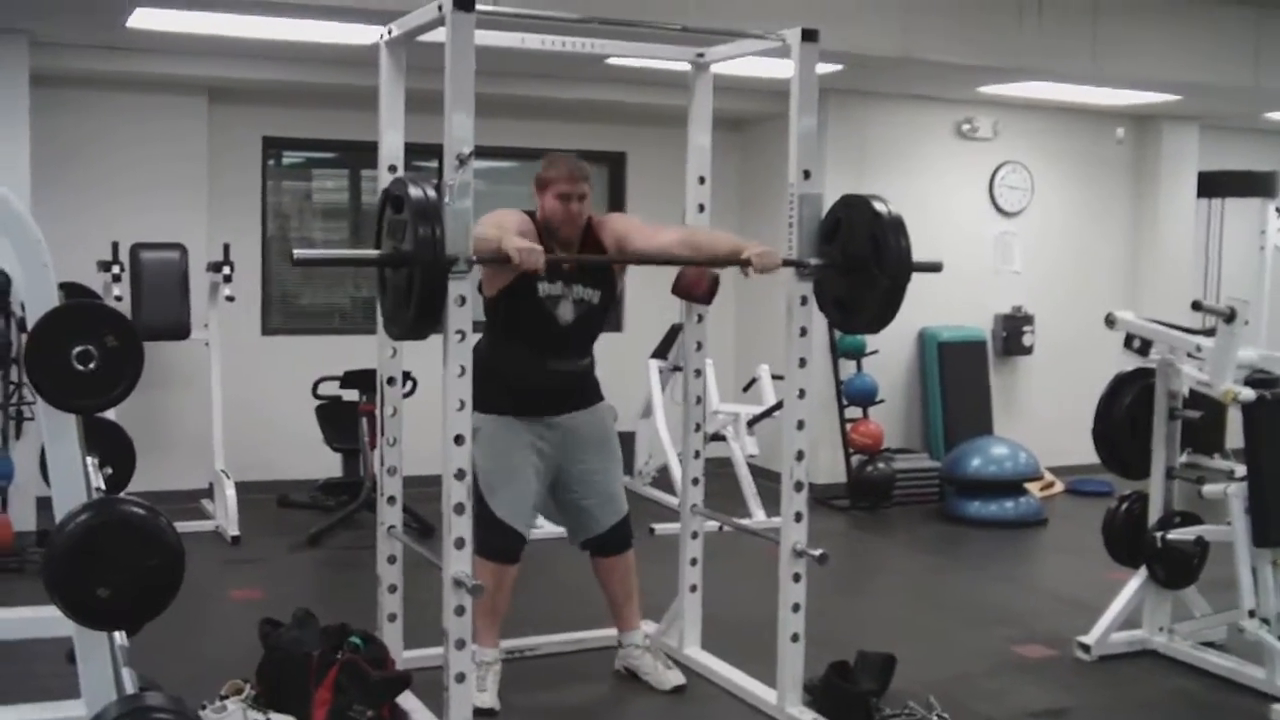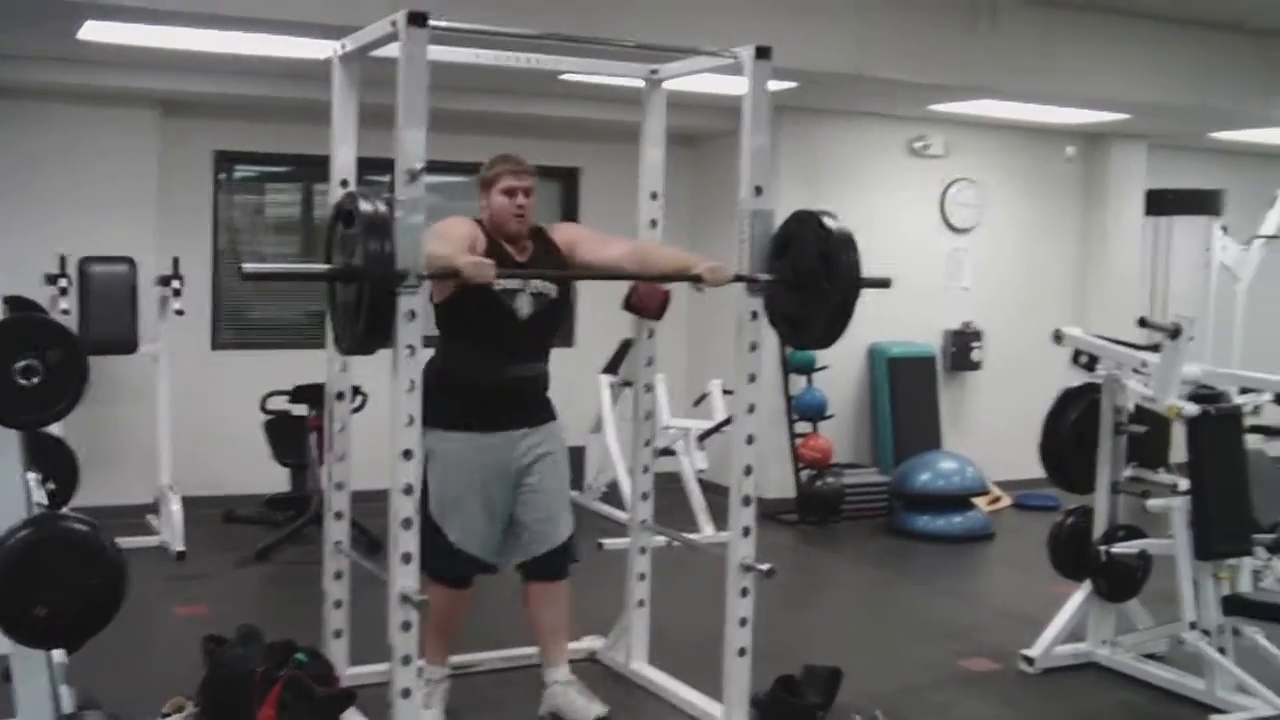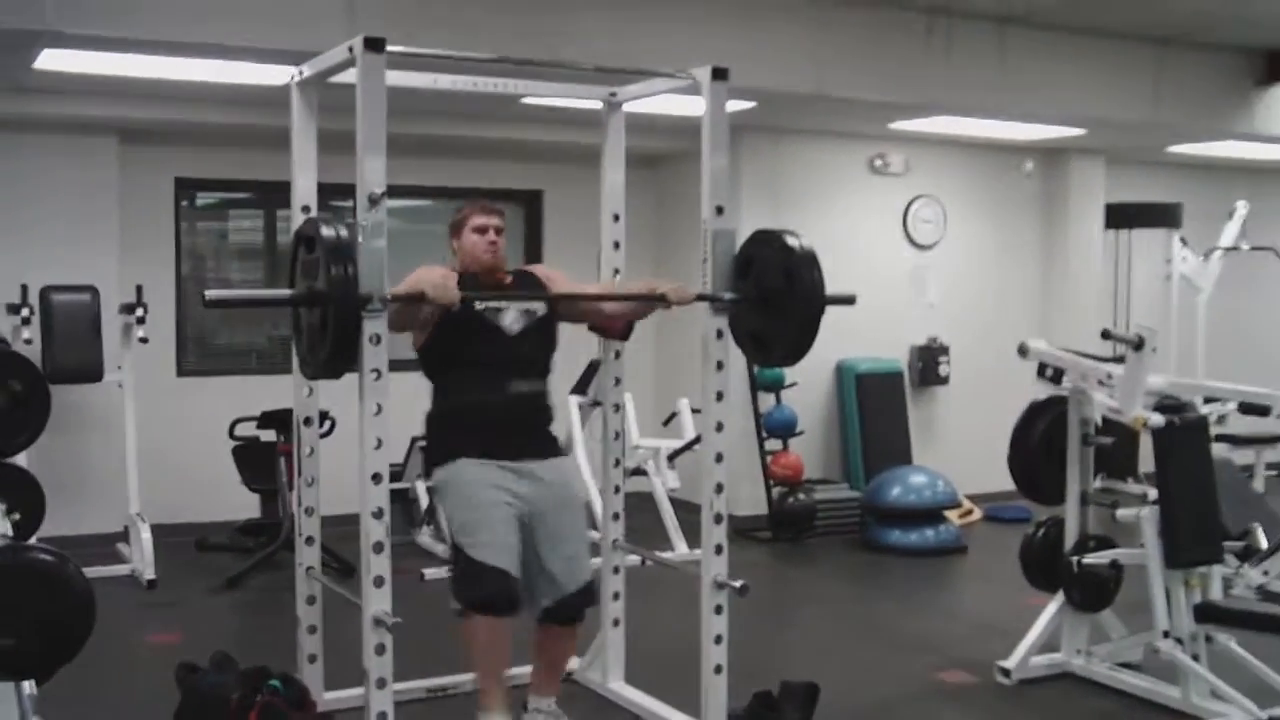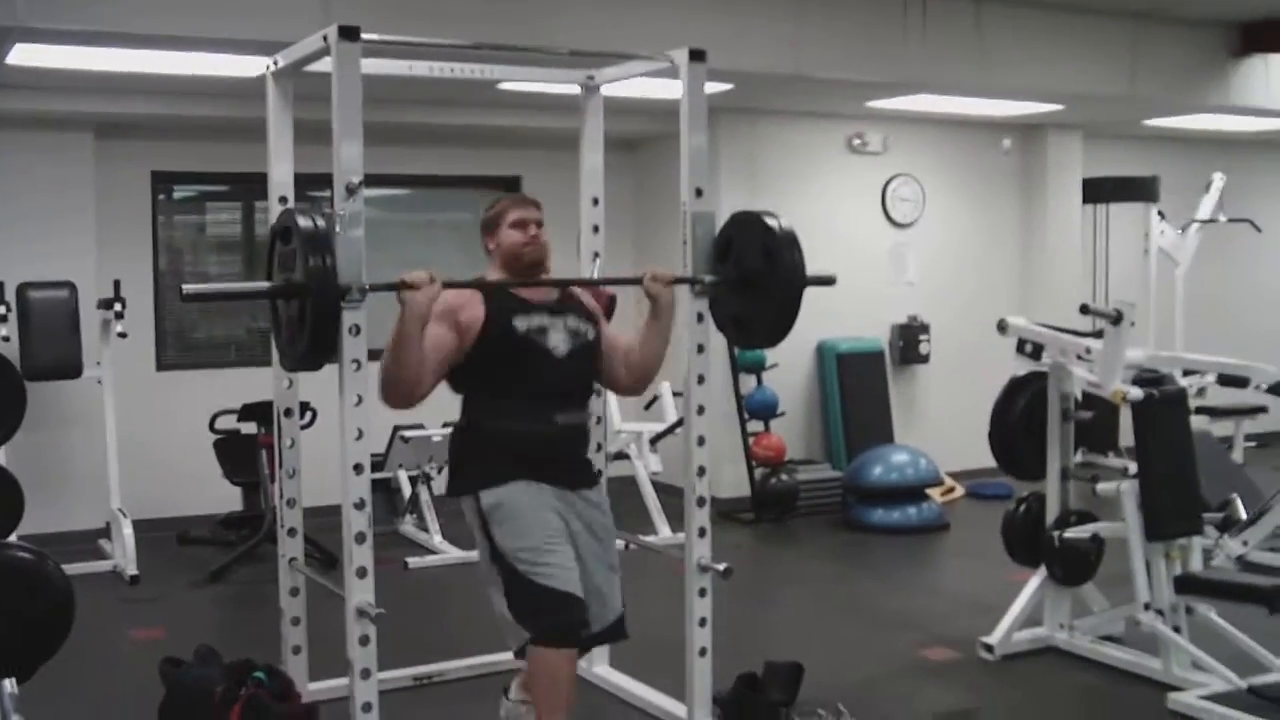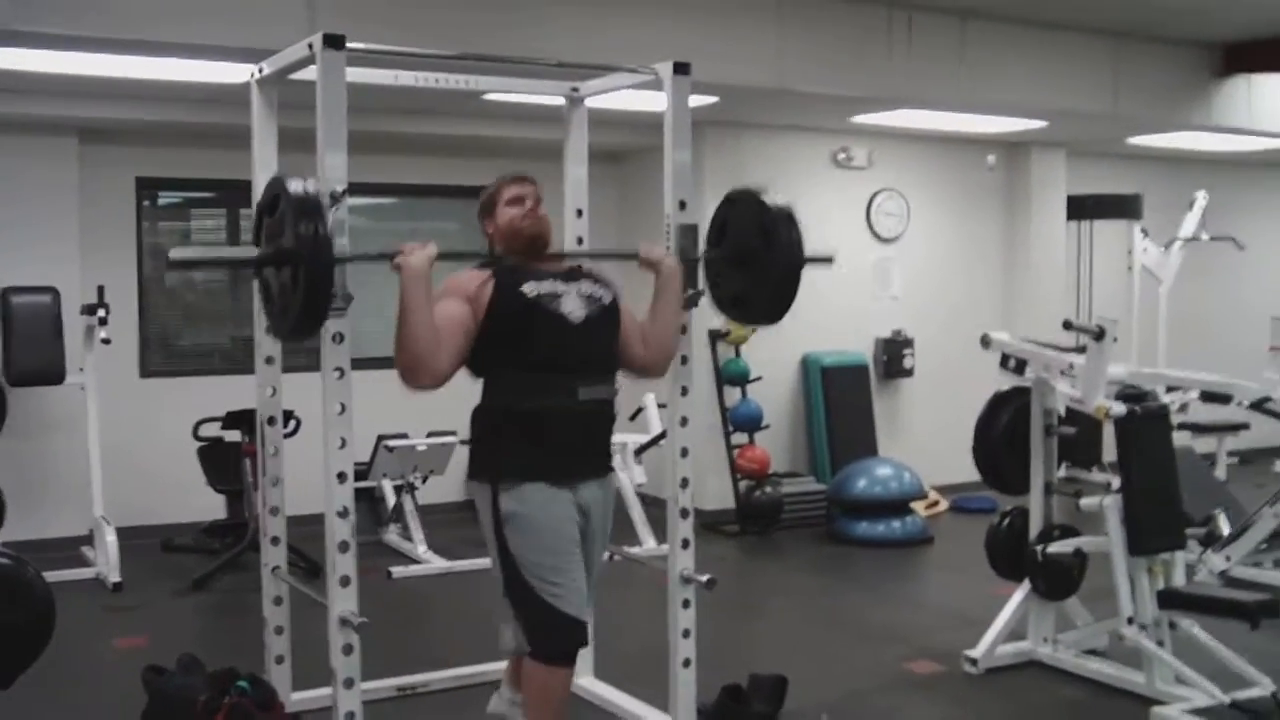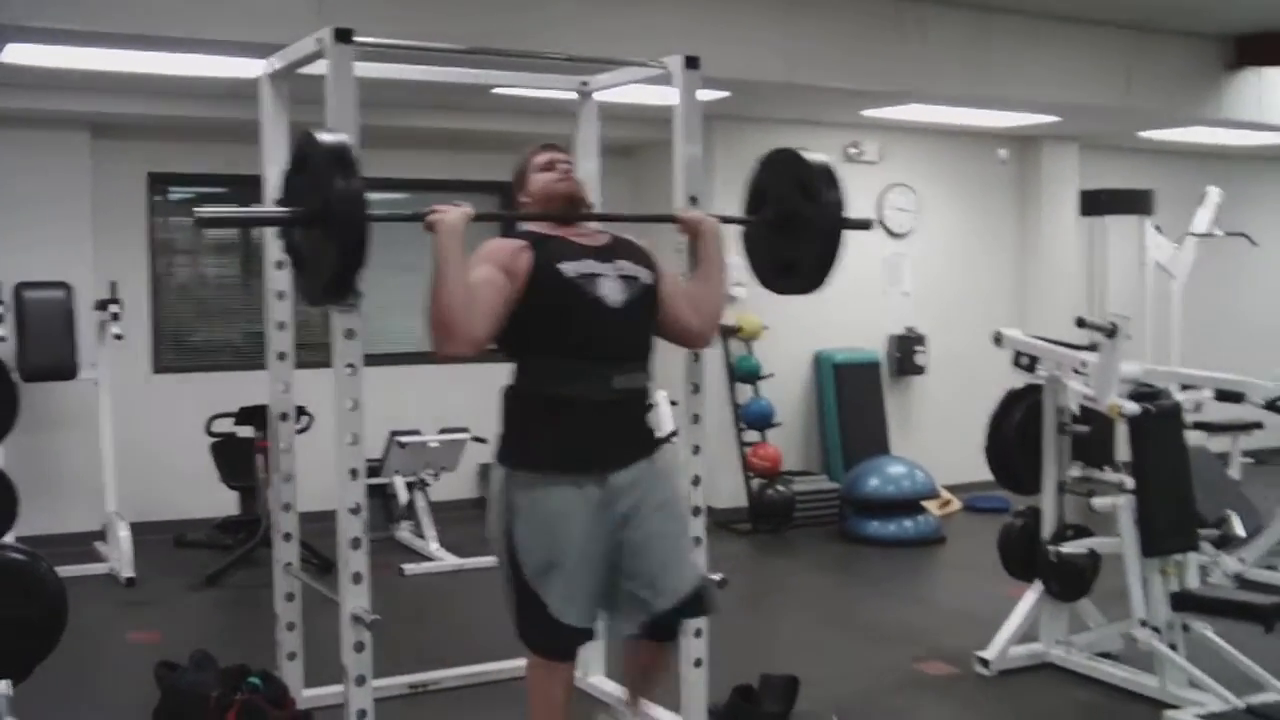
dt=0.3s
person 1, frame 1
left shoulder: (611, 234)
right shoulder: (515, 227)
left elbow: (677, 240)
right elbow: (484, 237)
left wrist: (745, 248)
right wrist: (510, 247)
left hip: (581, 408)
right hip: (507, 414)
left knee: (611, 529)
right knee: (500, 534)
left ankle: (633, 643)
right ankle: (484, 661)
person 1, frame 2
left shoulder: (561, 241)
right shoulder: (464, 234)
left elbow: (628, 253)
right elbow: (433, 252)
left wrist: (694, 265)
right wrist: (459, 263)
left hip: (533, 424)
right hip: (461, 427)
left knee: (550, 553)
right knee: (451, 558)
person 1, frame 3
left shoulder: (542, 284)
right shoulder: (442, 285)
left elbow: (615, 306)
right elbow: (395, 316)
left wrist: (659, 296)
right wrist: (420, 296)
left hip: (542, 455)
right hip: (470, 459)
left knee: (571, 591)
right knee: (492, 586)
person 1, frame 4
left shoulder: (576, 303)
right shoulder: (464, 306)
left elbow: (632, 377)
right elbow: (401, 393)
left wrist: (661, 306)
right wrist: (414, 312)
left hip: (575, 479)
right hip: (502, 481)
left knee: (600, 617)
right knee: (558, 613)
person 1, frame 5
left shoulder: (593, 281)
right shoulder: (478, 285)
left elbow: (652, 359)
right elbow: (422, 372)
left wrist: (668, 278)
right wrist: (415, 282)
left hip: (592, 471)
right hip: (521, 474)
left knee: (554, 615)
right knee: (555, 624)
person 1, frame 6
left shoulder: (633, 255)
right shoulder: (512, 255)
left elbow: (698, 326)
right elbow: (456, 338)
left wrist: (708, 238)
right wrist: (450, 238)
left hip: (633, 459)
right hip: (548, 465)
left knee: (669, 605)
right knee: (557, 626)
